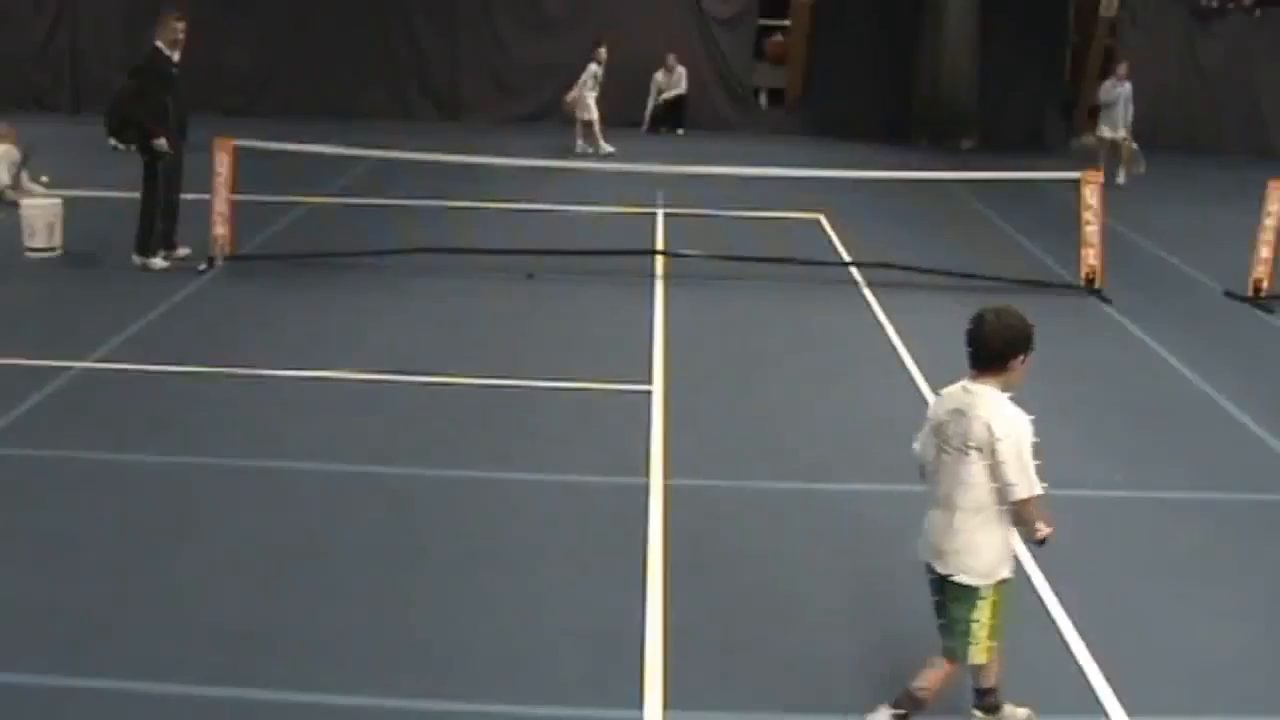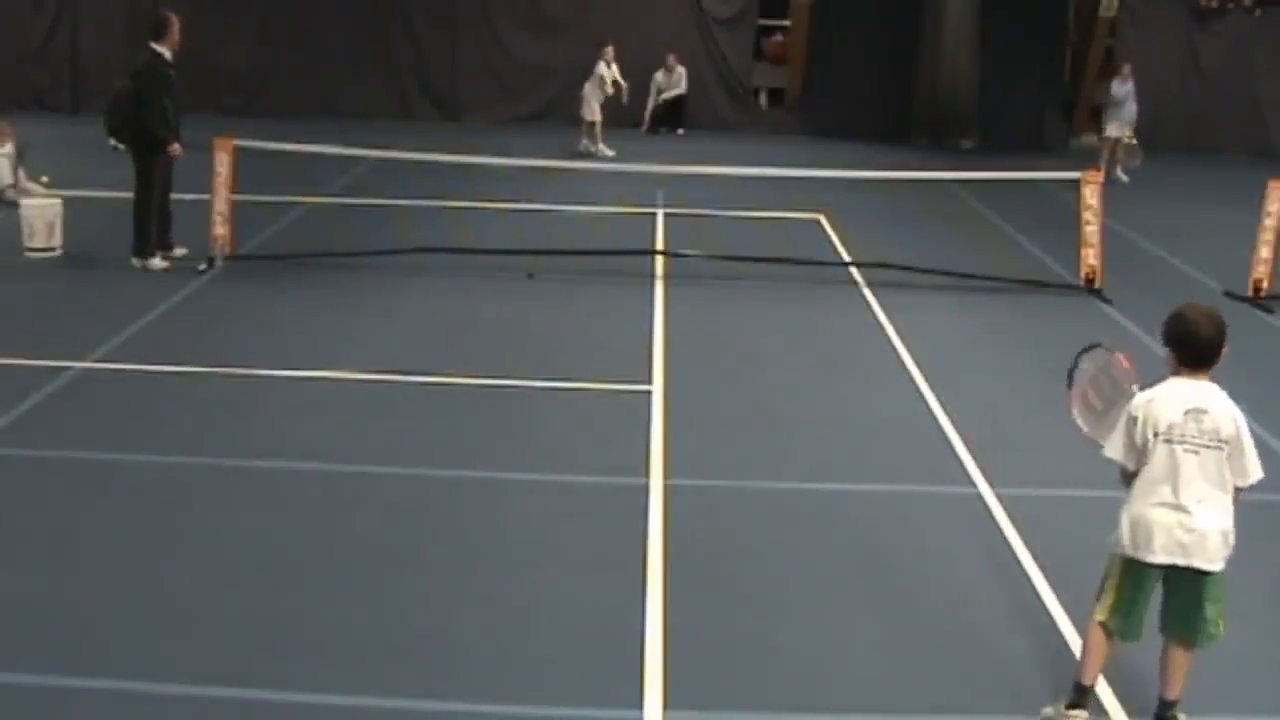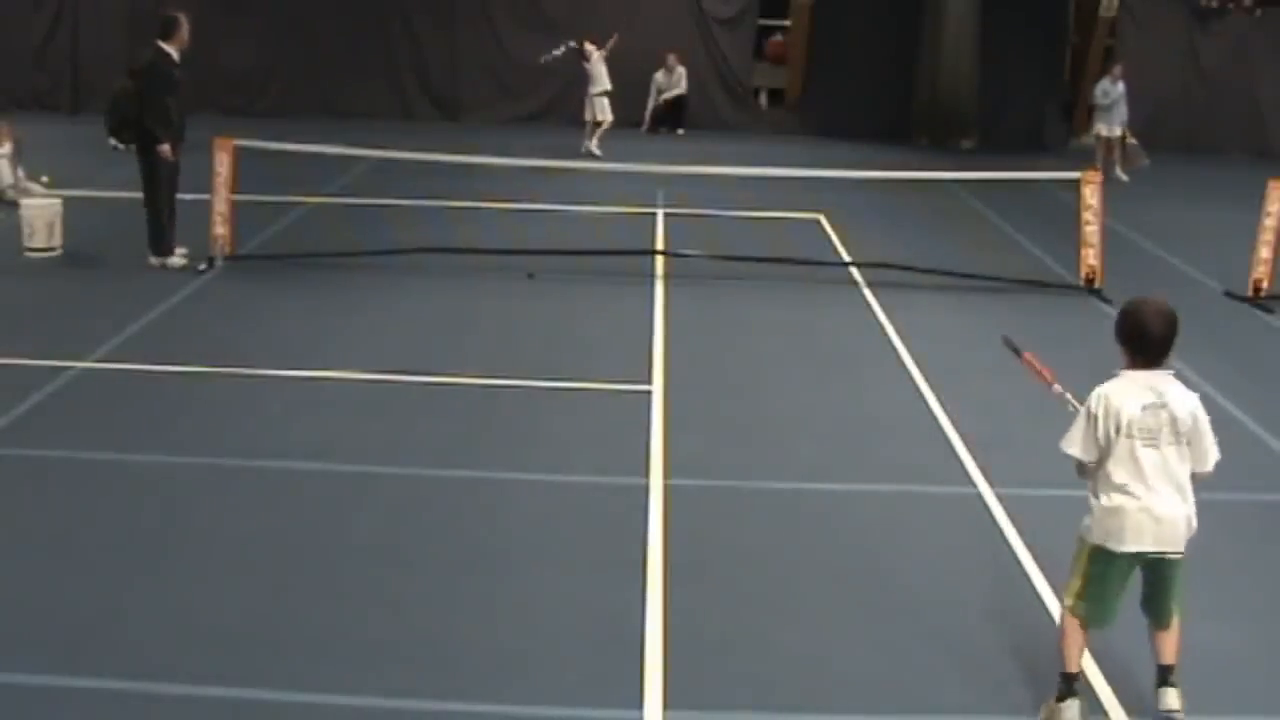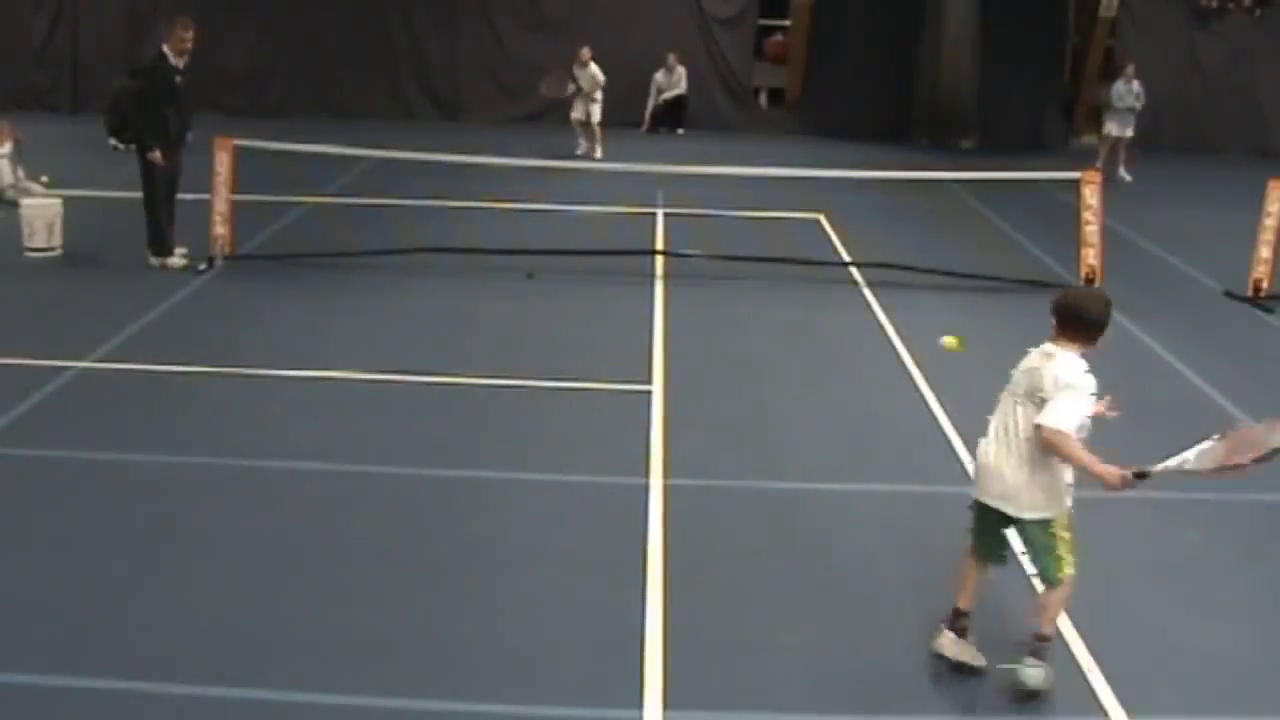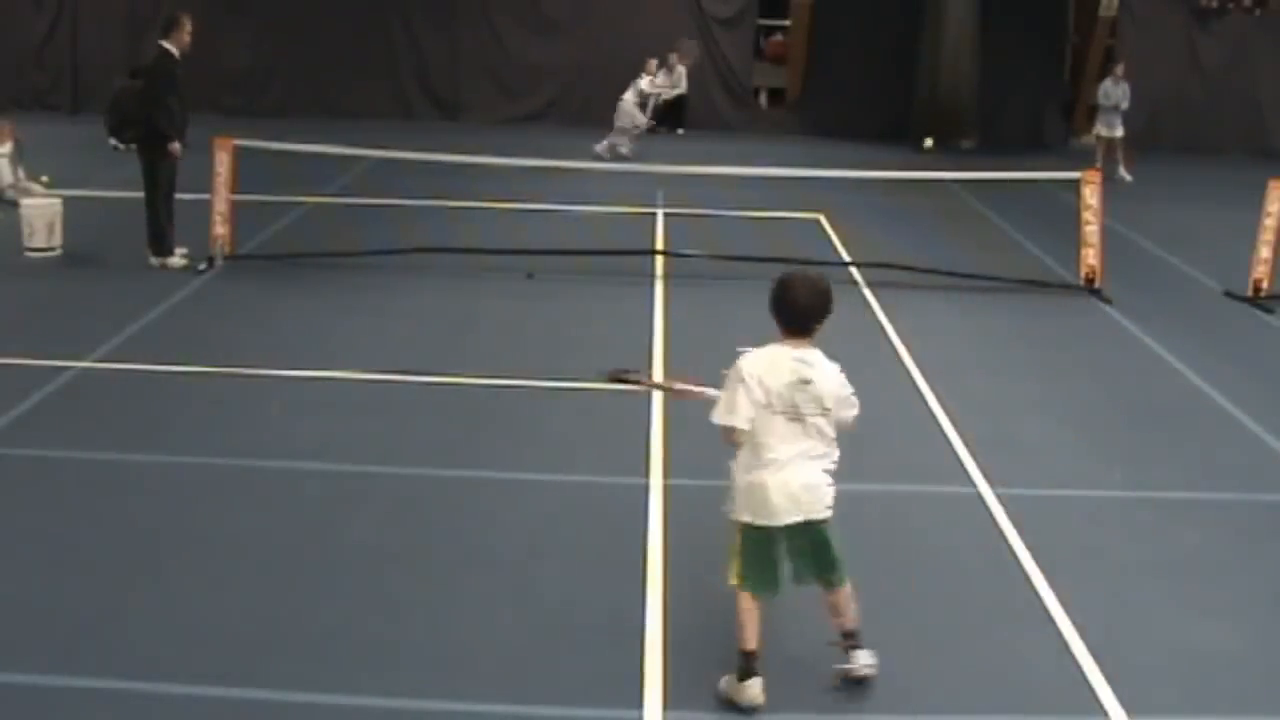
dt=1s
person 1, frame 1
left shoulder: (943, 401)
right shoulder: (1008, 421)
right elbow: (1022, 501)
right wrist: (1038, 527)
left hip: (941, 541)
right hip: (979, 552)
left knee: (972, 633)
right knee: (959, 651)
person 1, frame 2
left shoulder: (1146, 403)
right shoulder: (1230, 413)
left elbow: (1127, 474)
right elbow: (1237, 488)
left hip: (1146, 530)
right hip: (1204, 539)
left knee: (1106, 619)
right knee: (1182, 634)
person 1, frame 3
left shoulder: (1105, 397)
right shoulder: (1187, 401)
left elbow: (1085, 468)
right elbow: (1201, 473)
left hip: (1115, 523)
right hip: (1170, 525)
left knee: (1077, 610)
right knee: (1163, 613)
person 1, frame 4
left shoulder: (1033, 358)
right shoulder: (1077, 378)
right elbow: (1049, 434)
left wrist: (1085, 411)
right wrist: (1099, 469)
left hip: (992, 476)
right hip: (1037, 493)
left knee: (978, 555)
right knee: (1059, 576)
left ankle: (954, 633)
right ankle: (1035, 656)
person 1, frame 5
left shoulder: (750, 366)
right shoulder: (831, 374)
left elbow: (736, 436)
right elbow: (846, 418)
left hip: (759, 494)
right hip: (813, 495)
left knee: (748, 586)
right knee: (831, 578)
left ankle: (748, 679)
right ankle: (856, 651)
person 2, frame 1
left shoulder: (172, 62)
right shoulder: (151, 63)
right elbow: (138, 103)
right wrist: (154, 134)
left hip: (173, 139)
right hip: (157, 140)
left knee: (172, 194)
right knee: (155, 195)
left ankle: (167, 244)
right ankle: (144, 252)
person 2, frame 2
left shoulder: (161, 63)
right shoulder: (151, 66)
right elbow: (150, 110)
left wrist: (170, 139)
right wrist: (168, 140)
left hip: (161, 141)
right hip: (150, 143)
left knee: (162, 195)
right knee: (148, 197)
left ankle: (163, 244)
right ankle: (143, 253)
person 2, frame 3
left shoulder: (168, 61)
right shoulder: (155, 64)
right elbow: (150, 106)
right wrist: (160, 140)
left hip: (169, 140)
right hip: (156, 143)
left knee: (168, 195)
right knee: (158, 196)
left ankle: (166, 245)
right ankle: (160, 252)
person 2, frame 4
left shoulder: (180, 65)
right shoulder: (156, 68)
right elbow: (146, 109)
left wrist: (185, 129)
right wrist: (151, 146)
left hip: (174, 141)
right hip: (156, 145)
left knee: (168, 195)
right knee: (157, 197)
left ankle: (167, 245)
right ankle: (160, 252)
person 2, frame 5
left shoulder: (168, 61)
right shoulder: (162, 63)
right elbow: (157, 105)
left wrist: (173, 137)
right wrist: (170, 138)
left hip: (165, 139)
right hip: (158, 141)
left knee: (165, 194)
right knee: (158, 195)
left ankle: (166, 245)
right ankle: (160, 252)
